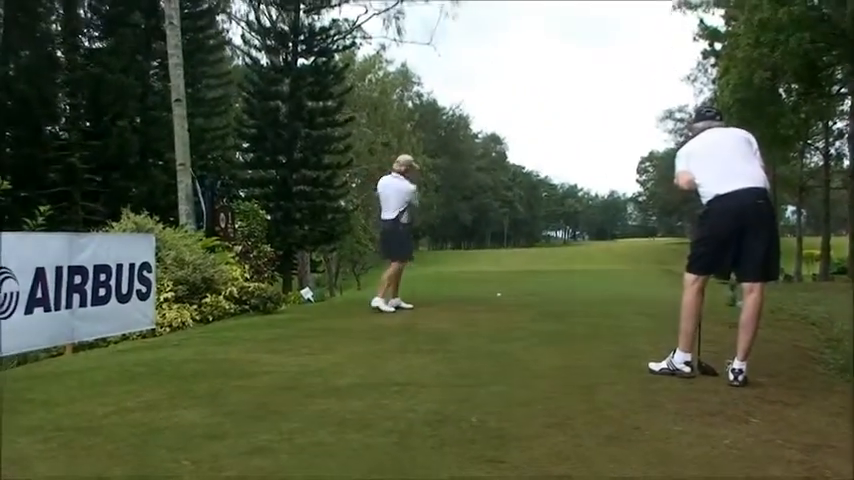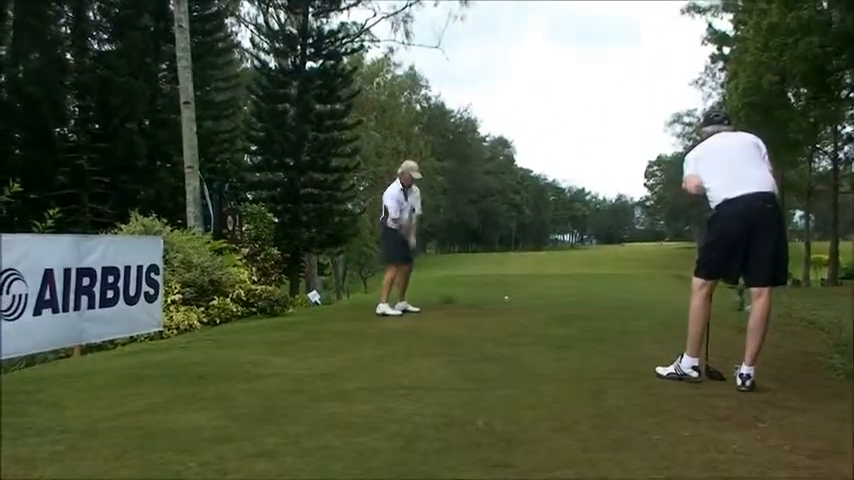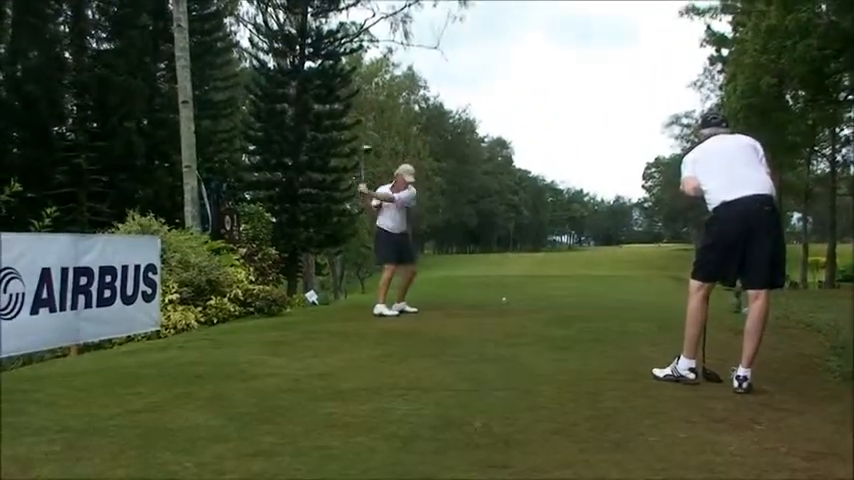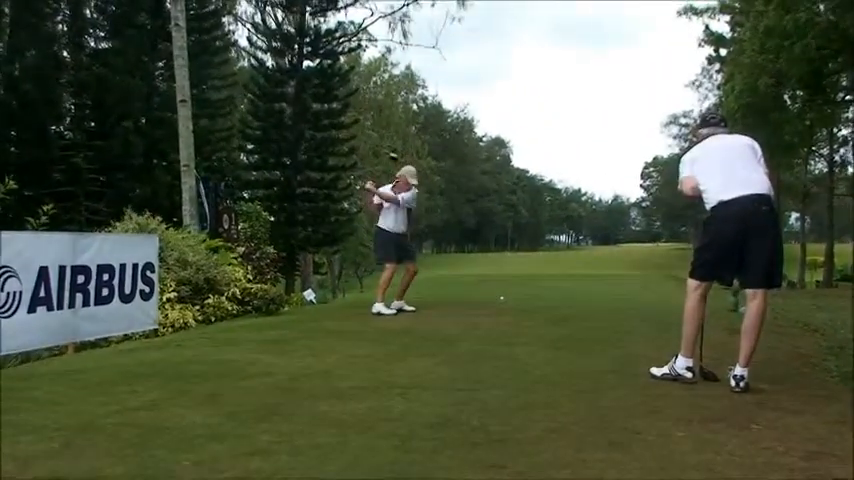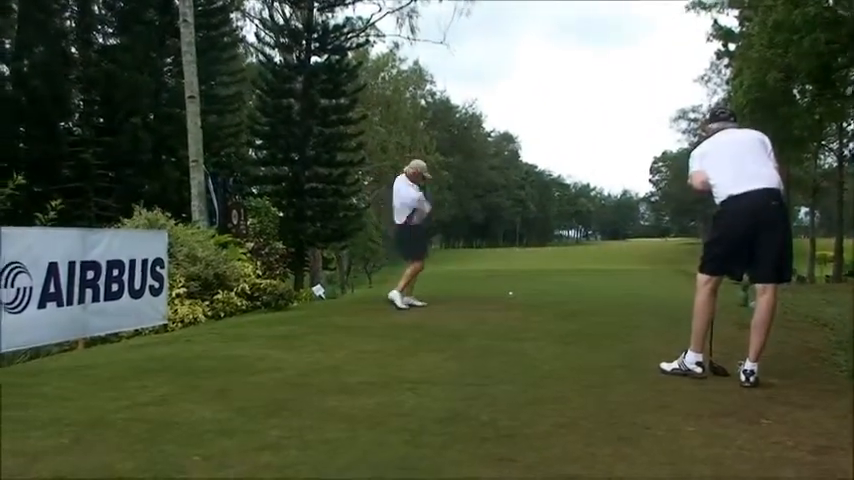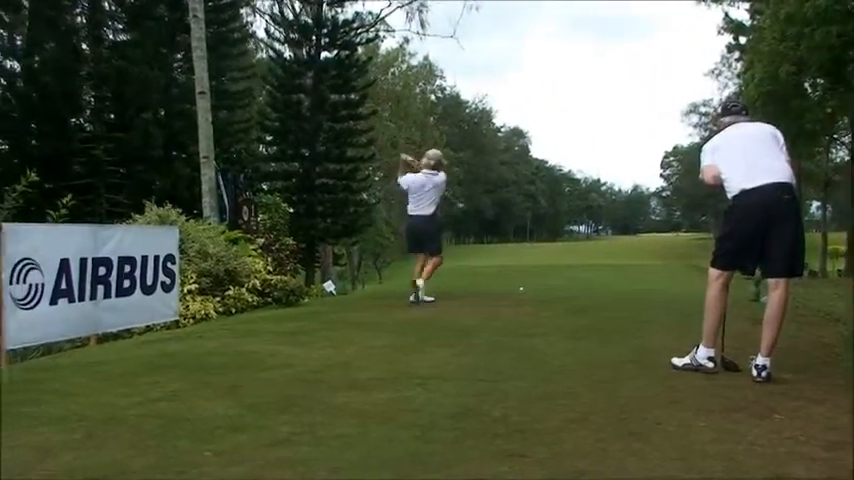
dt=0.3s
person 1, frame 1
left shoulder: (688, 148)
right shoulder: (743, 135)
left elbow: (685, 182)
right elbow: (762, 172)
left hip: (721, 205)
right hip: (758, 201)
left knee: (694, 279)
right knee: (753, 286)
left ankle: (682, 359)
right ankle: (738, 367)
person 1, frame 2
left shoulder: (696, 152)
right shoulder: (752, 139)
left elbow: (694, 186)
right elbow: (771, 176)
left hip: (729, 210)
right hip: (766, 206)
left knee: (702, 284)
right knee: (762, 291)
left ankle: (689, 363)
right ankle: (747, 372)
person 1, frame 3
left shoulder: (694, 155)
right shoulder: (749, 142)
left elbow: (691, 189)
right elbow: (768, 179)
left hip: (727, 213)
right hip: (764, 208)
left knee: (699, 287)
right knee: (759, 293)
left ankle: (686, 366)
right ankle: (743, 374)
person 1, frame 4
left shoulder: (692, 154)
right shoulder: (748, 142)
left elbow: (689, 188)
right elbow: (766, 179)
left hip: (725, 212)
right hip: (762, 208)
left knee: (696, 286)
right knee: (757, 292)
left ankle: (684, 364)
right ankle: (740, 373)
person 1, frame 5
left shoulder: (702, 148)
right shoulder: (758, 136)
left elbow: (699, 183)
right elbow: (776, 174)
left hip: (735, 206)
right hip: (771, 202)
left knee: (706, 280)
right knee: (766, 287)
left ankle: (693, 359)
right ankle: (750, 368)
person 1, frame 6
left shoulder: (714, 142)
right shoulder: (769, 130)
left elbow: (711, 177)
right elbow: (788, 167)
left hip: (747, 201)
right hip: (784, 196)
left knee: (718, 275)
right knee: (779, 282)
left ankle: (705, 355)
right ankle: (762, 363)
person 2, frame 1
left shoulder: (383, 181)
right shoulder: (409, 188)
right elbow: (413, 203)
left hip: (388, 225)
right hip: (397, 227)
left knee: (399, 263)
right knee: (396, 263)
left ankle: (394, 299)
right ankle: (378, 299)
person 2, frame 2
left shoulder: (415, 191)
right shoulder: (392, 192)
left elbow: (415, 215)
right elbow: (394, 218)
left wrist: (412, 235)
right wrist: (408, 235)
left hip: (404, 234)
right hip: (391, 232)
left knee: (407, 268)
right knee: (393, 268)
left ankle: (401, 303)
right ankle: (383, 305)
person 2, frame 3
left shoulder: (411, 192)
right shoulder: (383, 190)
left elbow: (391, 199)
right elbow: (374, 209)
left wrist: (369, 193)
right wrist: (368, 192)
left hip: (402, 236)
right hip: (384, 235)
left knee: (411, 270)
right knee: (389, 269)
left ankle: (399, 303)
right ankle: (380, 305)
person 2, frame 4
left shoulder: (412, 193)
right shoulder: (383, 190)
left elbow: (394, 199)
right elbow: (375, 208)
left wrist: (374, 191)
right wrist: (372, 190)
left hip: (402, 236)
right hip: (385, 234)
left knee: (412, 269)
right knee: (390, 268)
left ankle: (398, 302)
right ankle: (378, 304)
person 2, frame 5
left shoulder: (399, 179)
right shoulder: (414, 195)
right elbow: (426, 212)
right wrist: (427, 208)
left hip: (402, 228)
right hip: (410, 230)
left knee: (414, 262)
right knee: (418, 264)
left ankle: (407, 296)
right ankle: (396, 292)
person 2, frame 6
left shoulder: (411, 178)
right shoulder: (441, 178)
left elbow: (400, 180)
left wrist: (403, 163)
right wrist: (413, 163)
left hip: (412, 221)
right hip: (429, 222)
left knee: (421, 257)
right knee: (436, 258)
left ankle: (416, 292)
right ankle: (420, 281)
